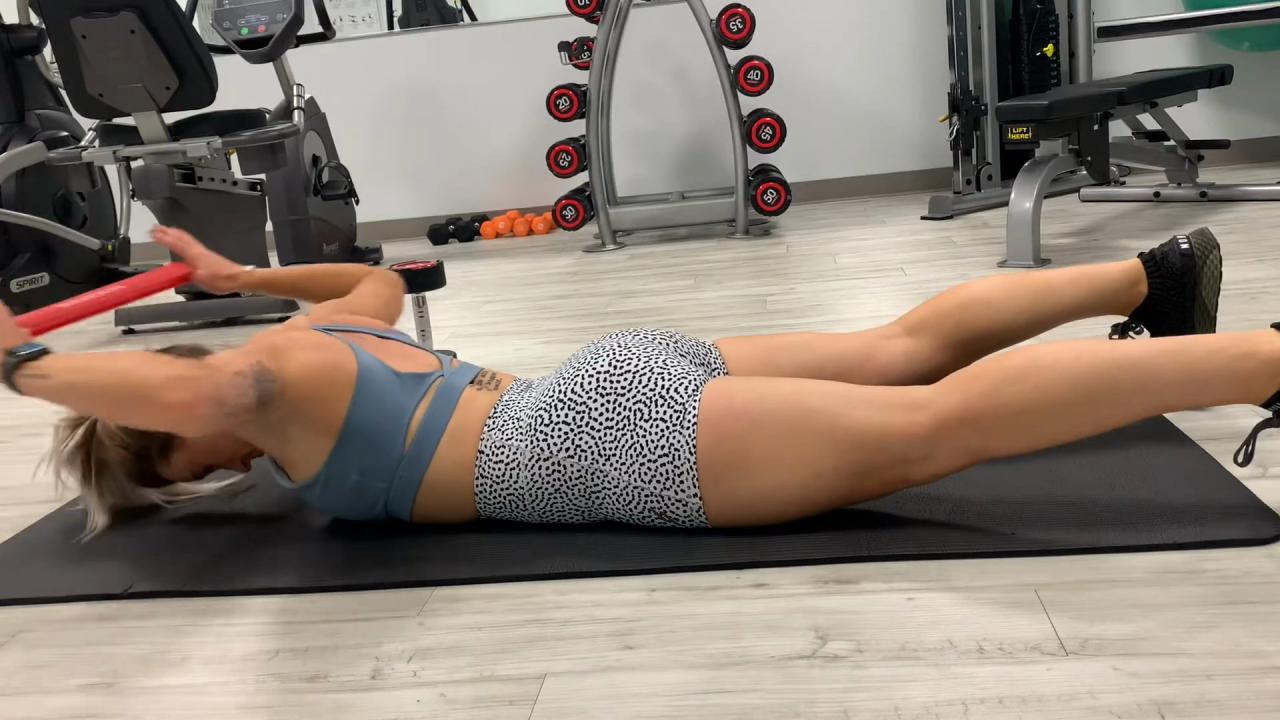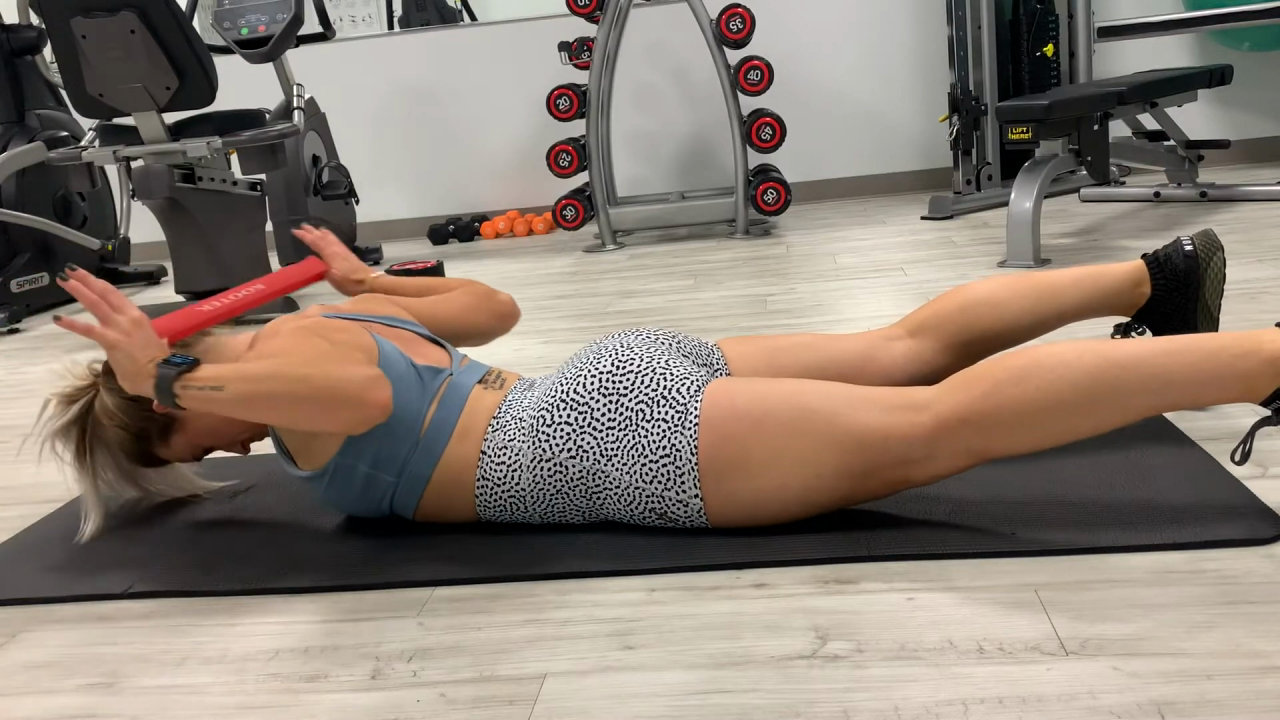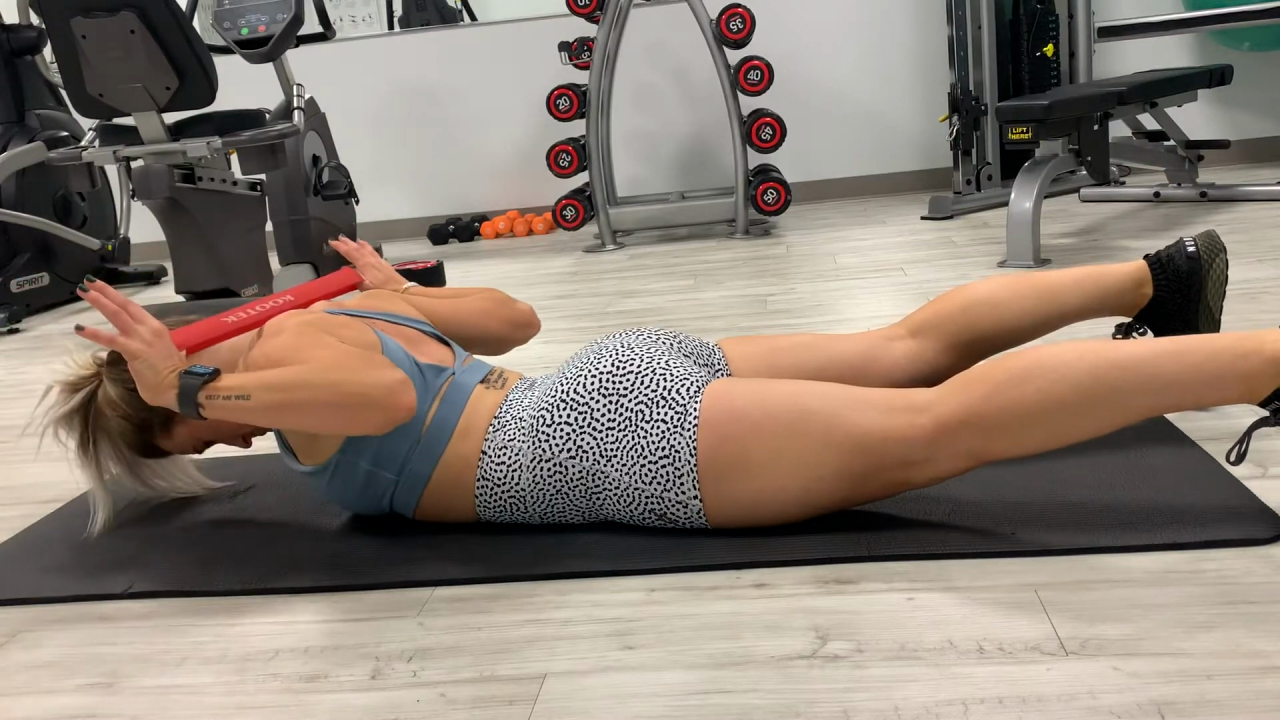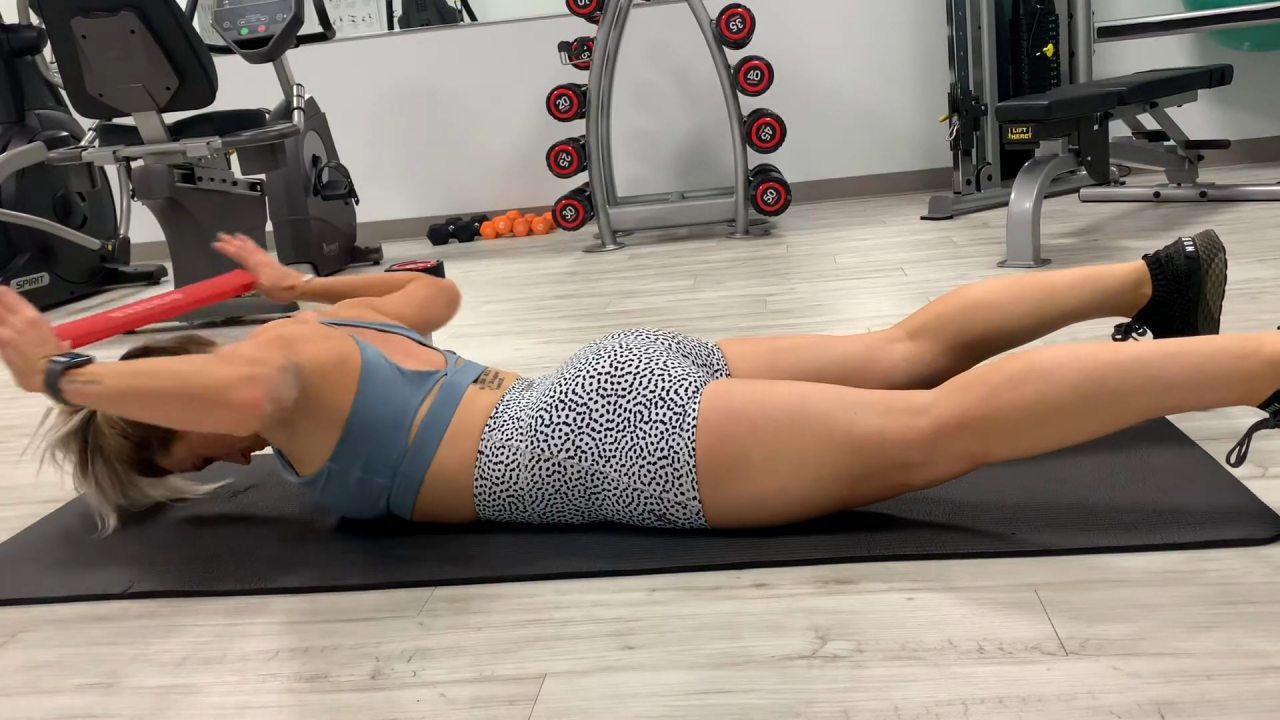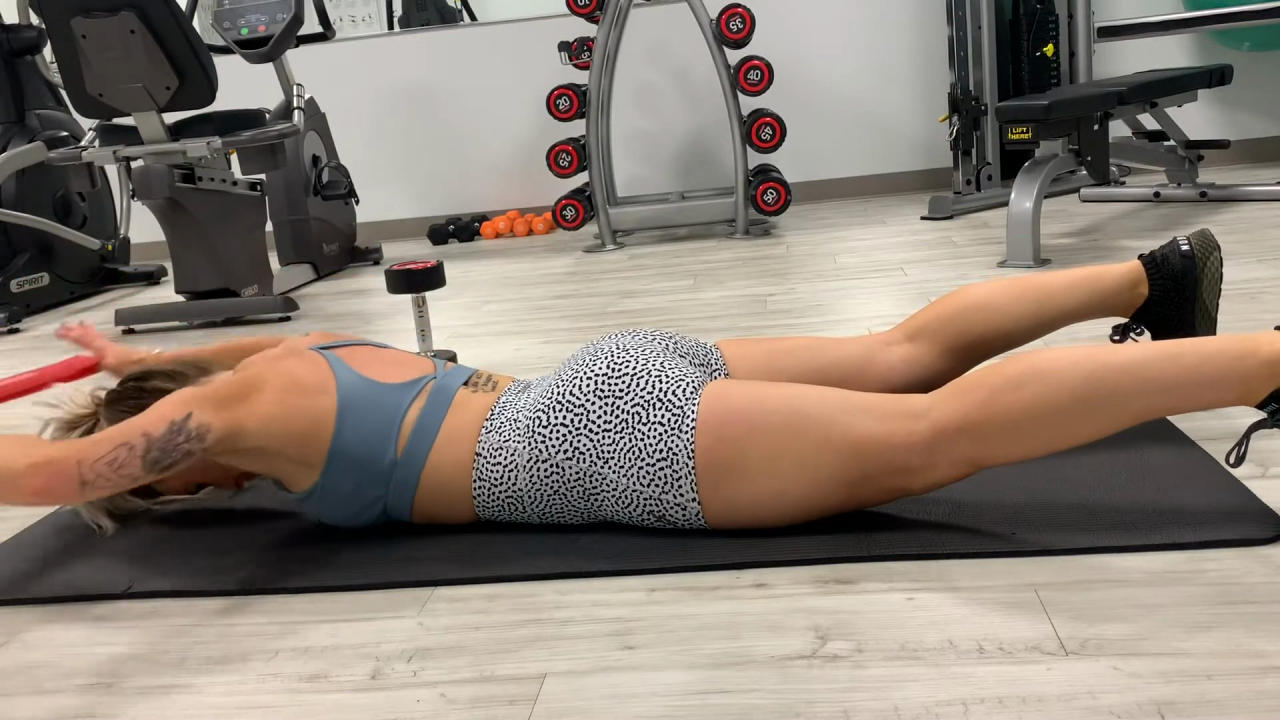
dt=0.4s
person 1, frame 1
left shoulder: (273, 373)
right shoulder: (324, 334)
left elbow: (155, 389)
right elbow: (380, 279)
right wrist: (241, 275)
left hip: (615, 443)
right hip: (625, 379)
left knee: (937, 427)
right knee: (906, 349)
right ankle: (1151, 276)
person 1, frame 2
left shoulder: (272, 362)
right shoulder: (330, 318)
left elbow: (365, 402)
right elbow: (494, 305)
left wrist: (167, 373)
left hip: (618, 445)
right hip: (626, 378)
left knee: (939, 427)
right knee: (903, 350)
right ankle: (1153, 280)
person 1, frame 3
left shoulder: (267, 354)
right shoulder: (332, 311)
left elbow: (384, 402)
left wrist: (187, 386)
left hip: (616, 441)
right hip: (625, 375)
left knee: (938, 428)
right knee: (907, 350)
right ankle: (1155, 277)
person 1, frame 4
left shoulder: (267, 357)
right shoulder: (311, 323)
left elbow: (243, 394)
right elbow: (436, 289)
left hip: (613, 446)
right hip: (625, 376)
left knee: (937, 432)
right knee: (905, 351)
right ankle: (1152, 280)
person 1, frame 5
left shoulder: (228, 409)
right shoulder: (297, 355)
right wrist: (139, 362)
left hip: (613, 447)
right hip: (621, 379)
left knee: (935, 436)
right knee: (903, 353)
right ankle: (1150, 280)
